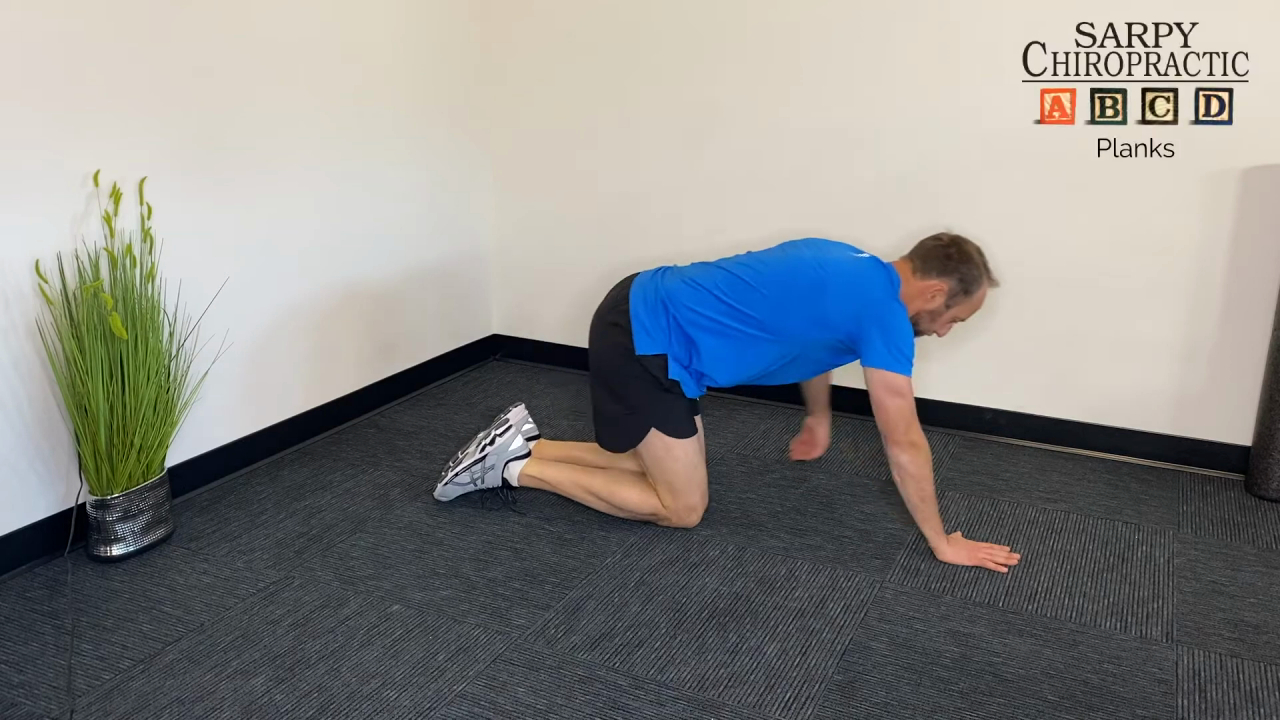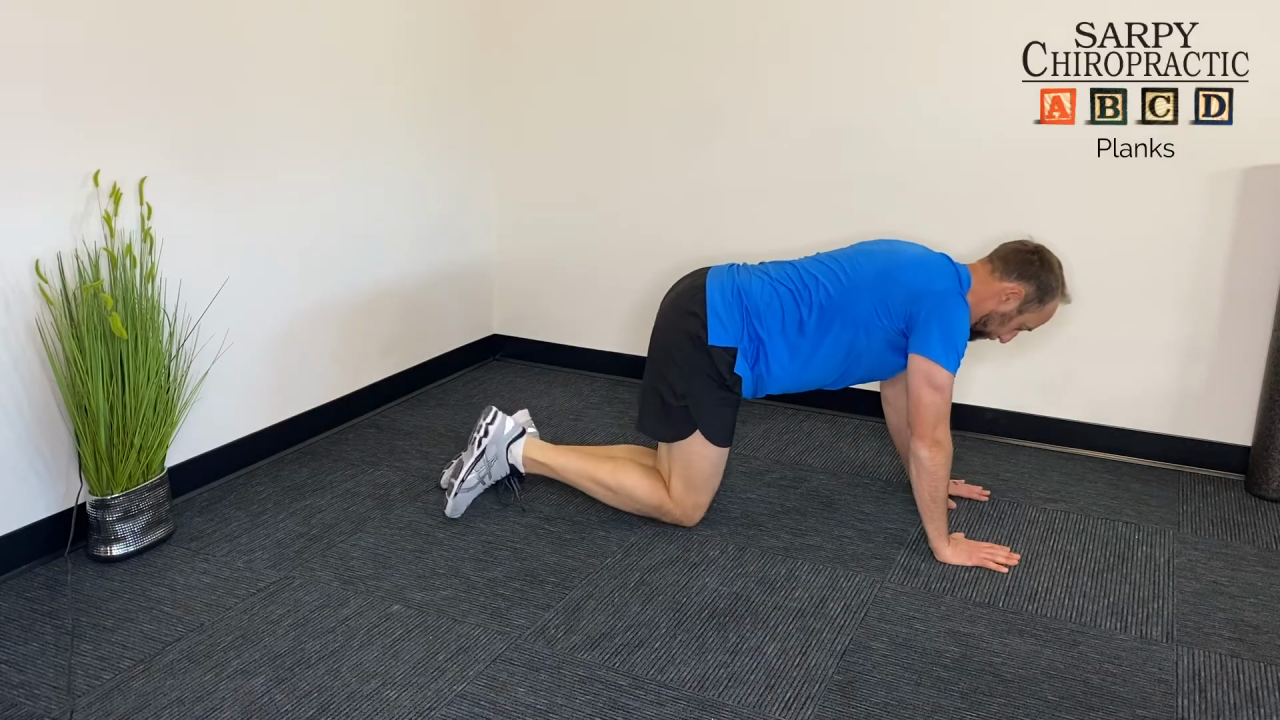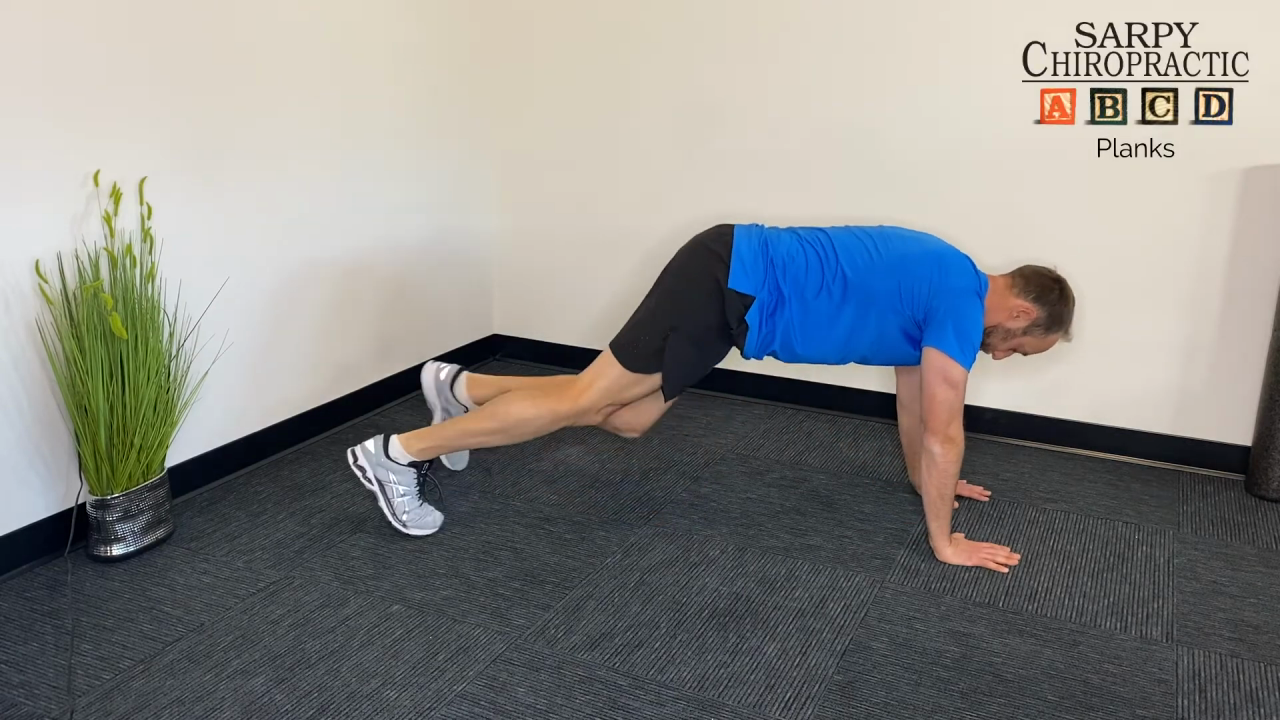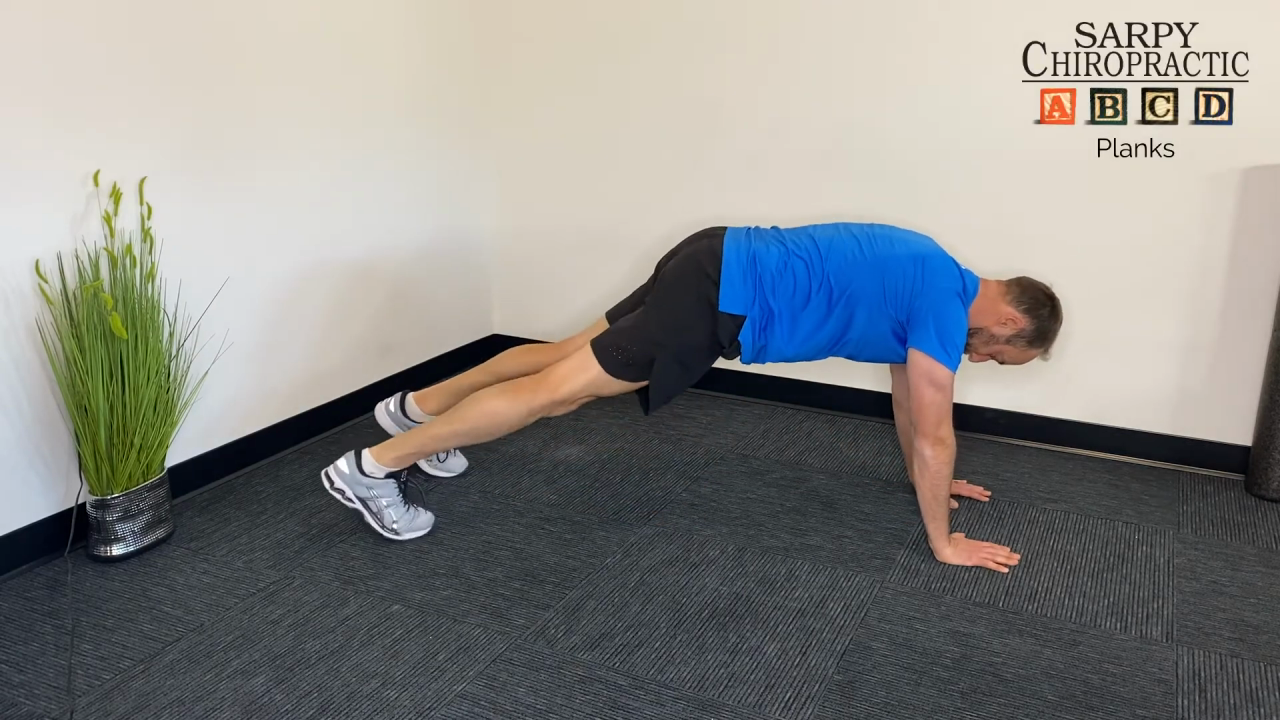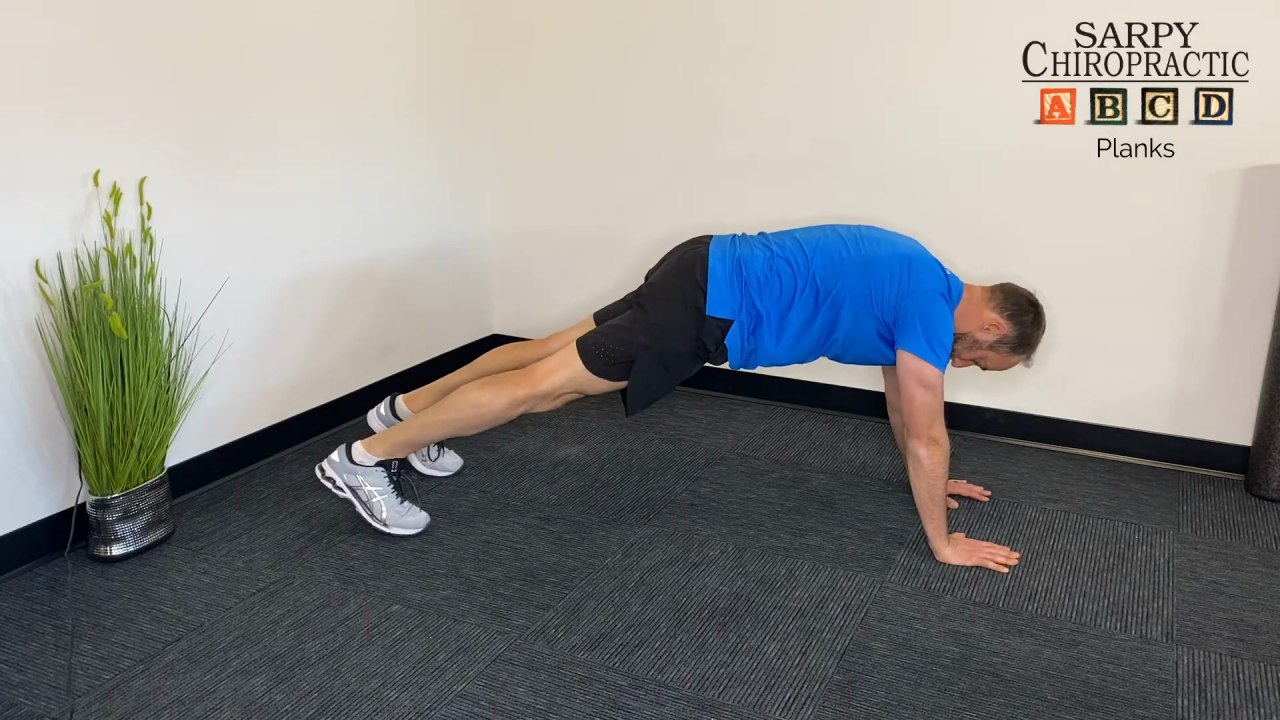
dt=1s
person 1, frame 1
left shoulder: (856, 269)
right shoulder: (882, 309)
right elbow: (904, 445)
left wrist: (818, 415)
right wrist: (942, 543)
left hip: (645, 314)
right hip: (642, 340)
left knee: (669, 468)
right knee: (682, 508)
left ankle: (525, 443)
right ankle: (516, 466)
person 1, frame 2
left shoulder: (924, 281)
right shoulder: (945, 304)
left elbow: (897, 389)
right elbow: (930, 437)
left wrist: (925, 478)
right wrist: (943, 542)
left hip: (712, 317)
right hip: (710, 333)
left knee: (679, 472)
right knee: (682, 504)
left ankle: (526, 446)
right ankle: (517, 449)
person 1, frame 3
left shoulder: (937, 289)
right shoulder: (961, 304)
left elbow: (912, 397)
right elbow: (944, 433)
left wrist: (924, 480)
right wrist: (946, 540)
left hip: (730, 275)
right hip: (730, 283)
left knee: (628, 418)
right knee: (591, 400)
left ankle: (460, 391)
right ankle: (400, 453)
person 1, frame 4
left shoulder: (926, 284)
right shoulder: (945, 303)
left elbow: (907, 394)
right elbow: (934, 434)
left wrist: (924, 478)
right wrist: (942, 541)
left hip: (720, 268)
right hip: (724, 297)
left knee: (576, 352)
right knee: (564, 386)
left ankle: (415, 406)
right ankle: (375, 465)
person 1, frame 5
left shoulder: (913, 288)
right shoulder: (930, 306)
left elbow: (900, 395)
right elbow: (928, 435)
left wrist: (928, 477)
right wrist: (943, 542)
left hip: (709, 279)
right hip: (713, 306)
left knee: (561, 348)
right knee: (548, 383)
left ankle: (406, 409)
right ankle: (367, 457)
